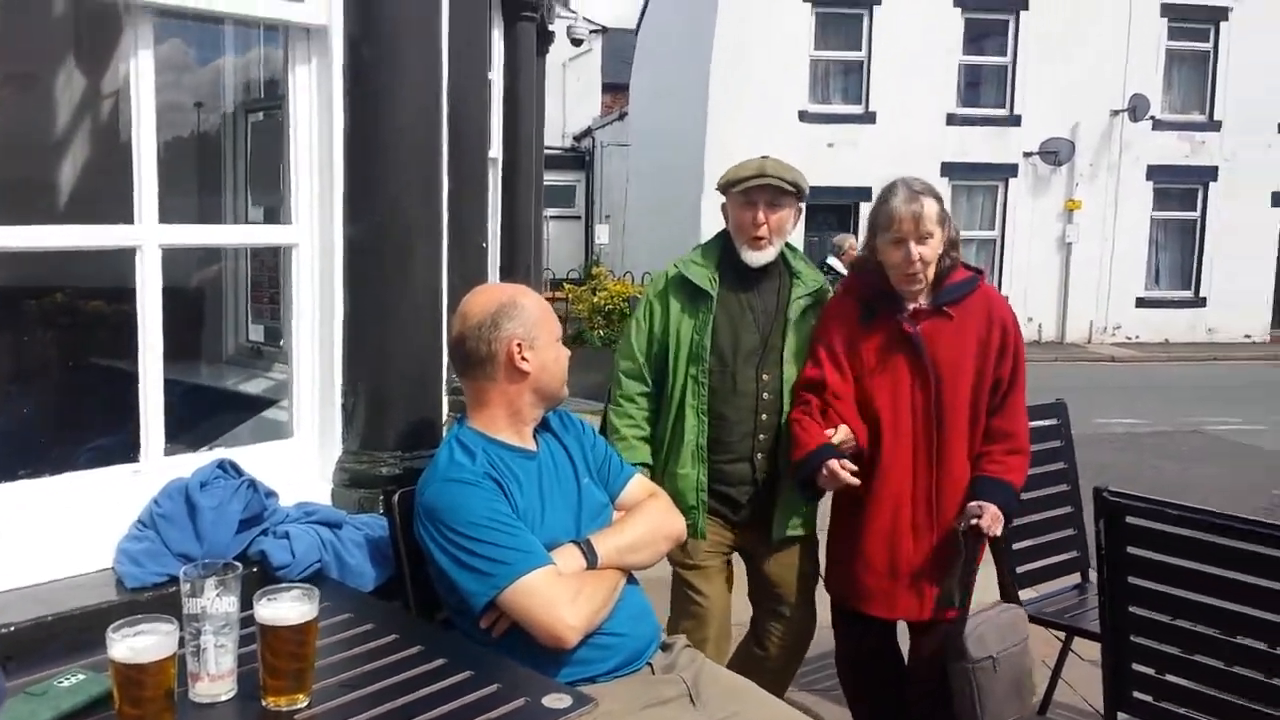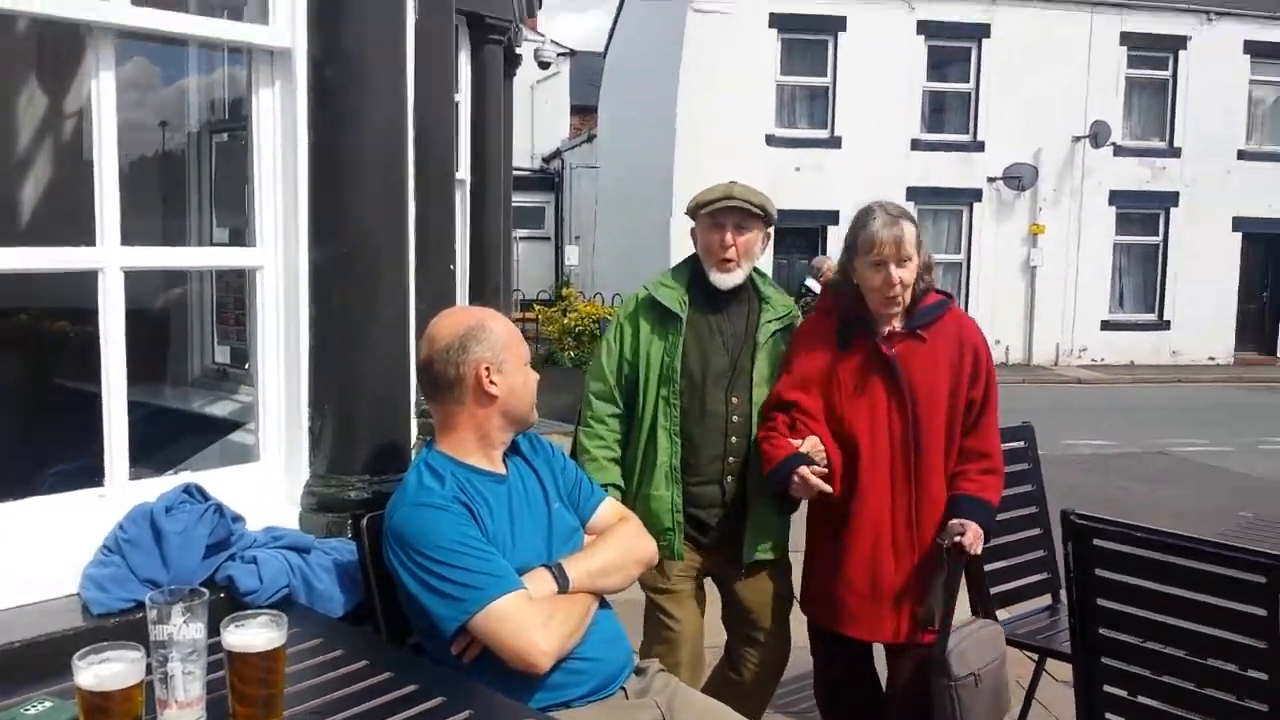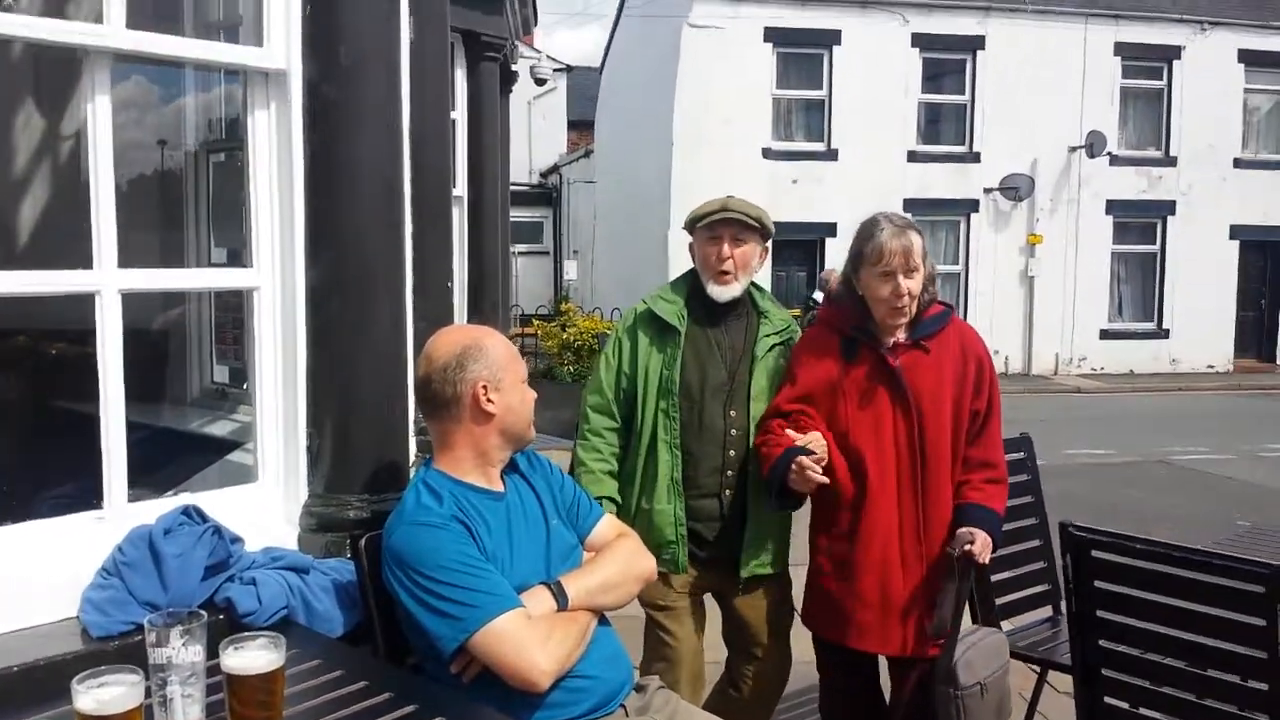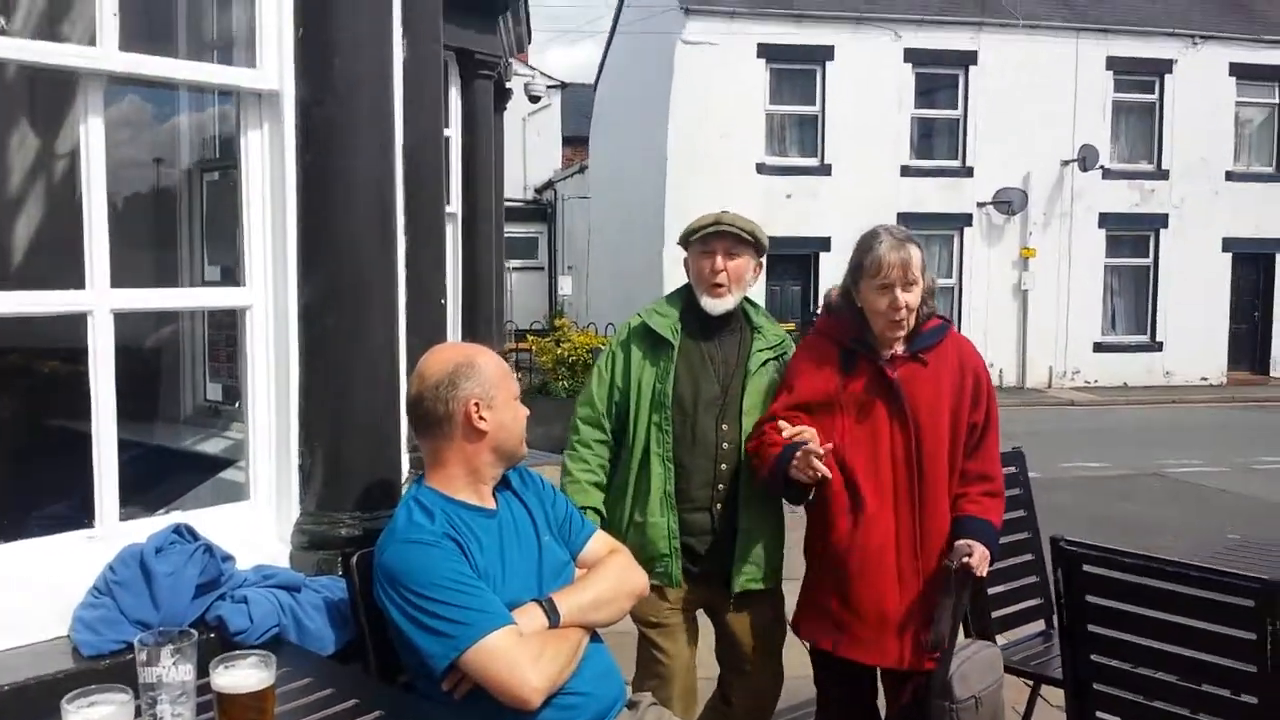
dt=0.1s
person 1, frame 1
left shoulder: (813, 294)
right shoulder: (677, 288)
right elbow: (633, 387)
left hip: (785, 502)
right hip: (701, 500)
left knee: (790, 625)
right knee: (701, 642)
person 1, frame 2
left shoulder: (783, 318)
right shoulder: (649, 310)
right elbow: (603, 408)
right wrist: (606, 502)
left hip: (755, 525)
right hip: (670, 522)
left knee: (766, 648)
right knee: (674, 668)
person 1, frame 3
left shoulder: (781, 334)
right shoulder: (647, 325)
right elbow: (601, 422)
right wrist: (602, 516)
left hip: (754, 540)
right hip: (668, 538)
left knee: (766, 663)
person 1, frame 4
left shoulder: (775, 350)
right shoulder: (642, 339)
right elbow: (592, 431)
right wrist: (581, 523)
left hip: (747, 555)
right hip: (661, 552)
person 2, frame 1
left shoulder: (987, 312)
right shoulder: (847, 310)
left elbow: (1005, 418)
right elbow: (816, 397)
left wrist: (994, 491)
right wrist: (819, 456)
left hip: (946, 526)
right hip: (866, 524)
left knee: (937, 663)
right knee: (861, 656)
person 2, frame 2
left shoulder: (958, 335)
right shoulder: (821, 333)
left elbow: (978, 441)
right elbow: (782, 416)
left wrist: (973, 509)
right wrist: (791, 468)
left hip: (925, 548)
right hip: (842, 547)
person 2, frame 3
left shoulder: (960, 345)
right shoulder: (824, 344)
left elbow: (981, 450)
right elbow: (782, 424)
left wrist: (979, 517)
right wrist: (791, 466)
left hip: (928, 562)
right hip: (846, 561)
person 2, frame 4
left shoulder: (958, 359)
right shoulder: (821, 352)
left elbow: (979, 463)
right elbow: (769, 433)
left wrist: (975, 531)
right wrist: (792, 460)
left hip: (927, 576)
right hip: (843, 575)
person 3, frame 1
left shoulder: (566, 429)
right shoulder: (457, 485)
left elbow: (667, 520)
right elbow: (564, 619)
left wrist: (583, 554)
right wrist: (619, 558)
person 3, frame 2
left shoulder: (535, 453)
right shoulder: (427, 510)
left elbow: (639, 544)
right elbow: (536, 644)
left wrist: (551, 580)
right wrist: (597, 568)
person 3, frame 3
left shoulder: (534, 470)
right shoulder: (424, 528)
left elbow: (638, 561)
right elbow: (535, 662)
left wrist: (552, 596)
right wrist: (589, 601)
person 3, frame 4
left shoulder: (528, 488)
right shoulder: (417, 547)
left elbow: (629, 576)
right elbow: (527, 680)
left wrist: (544, 614)
right wrist: (586, 614)
